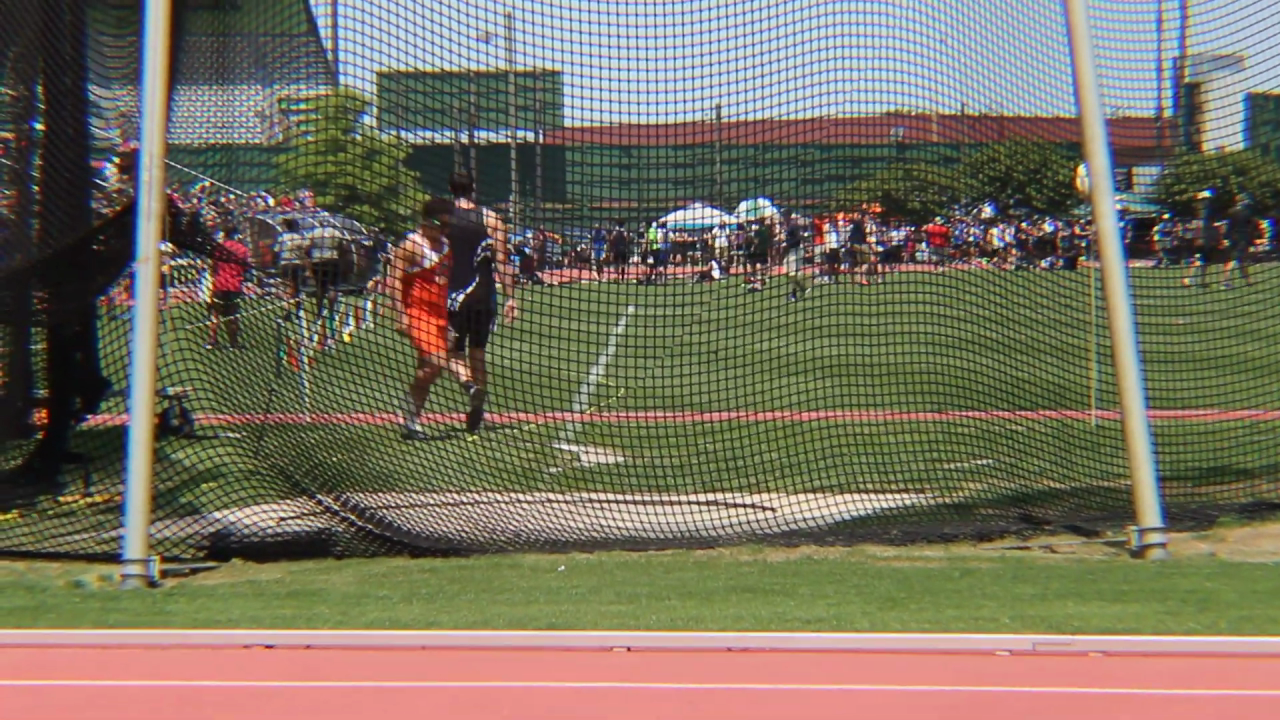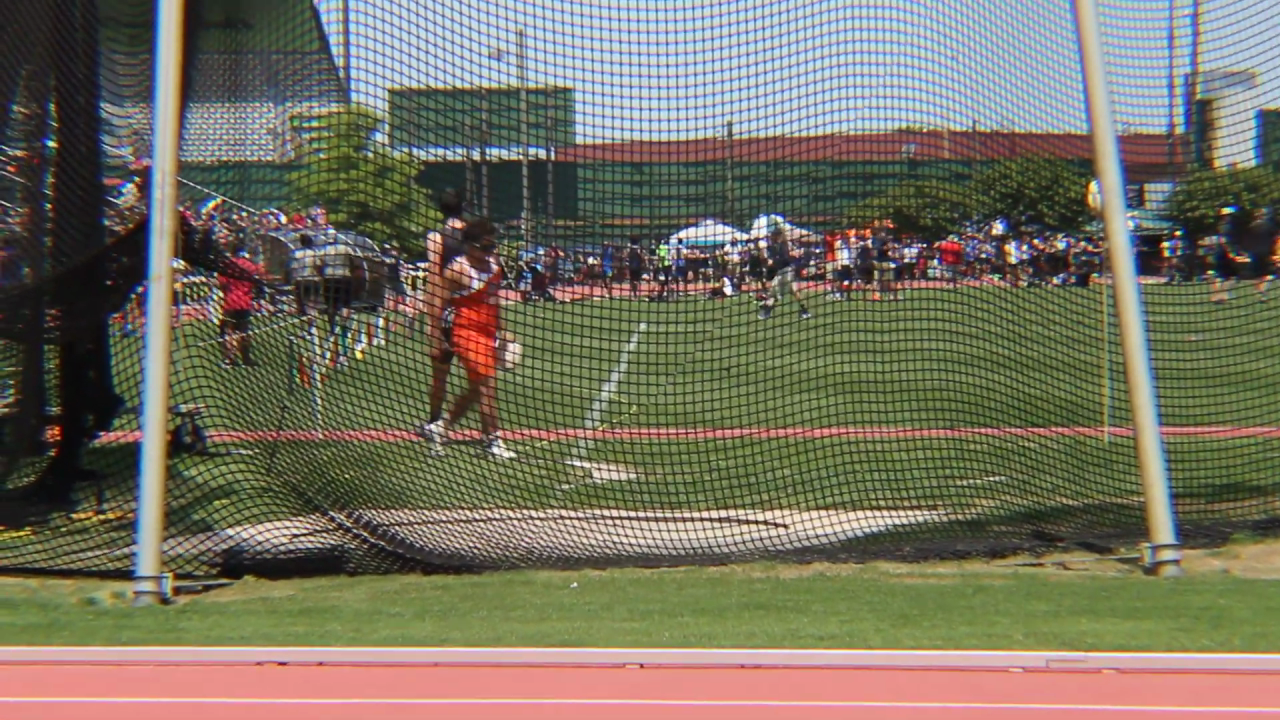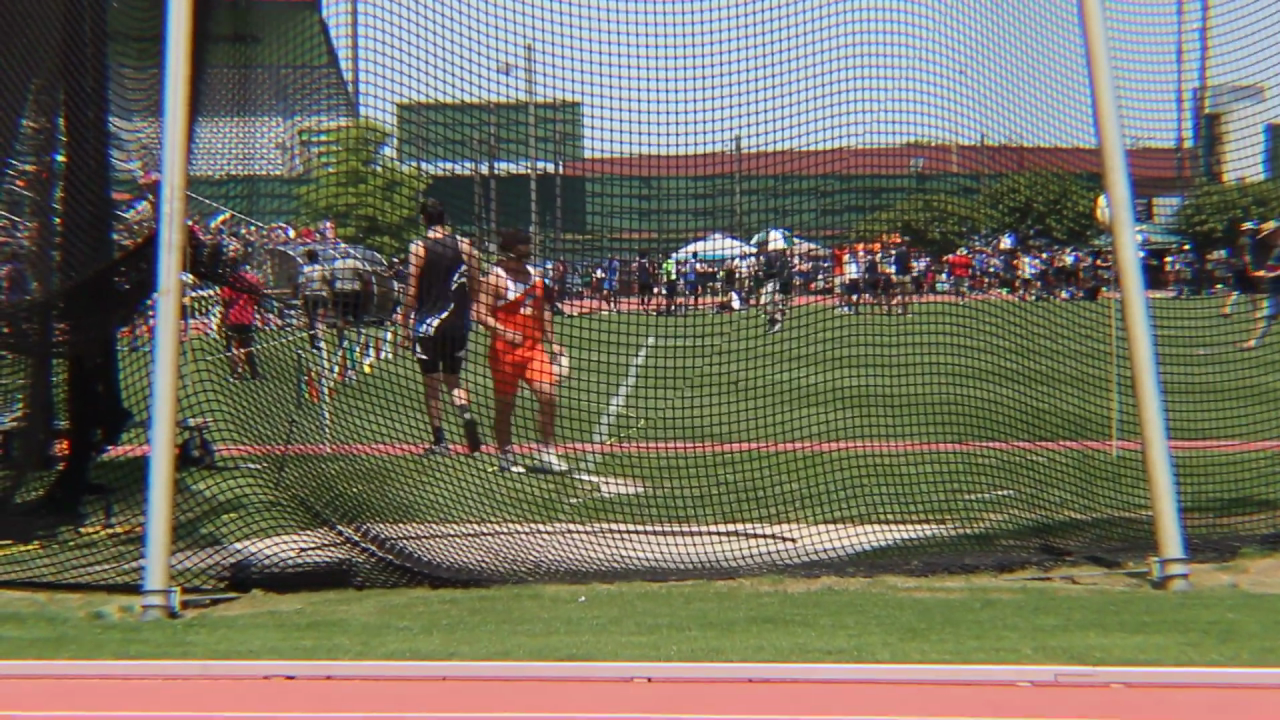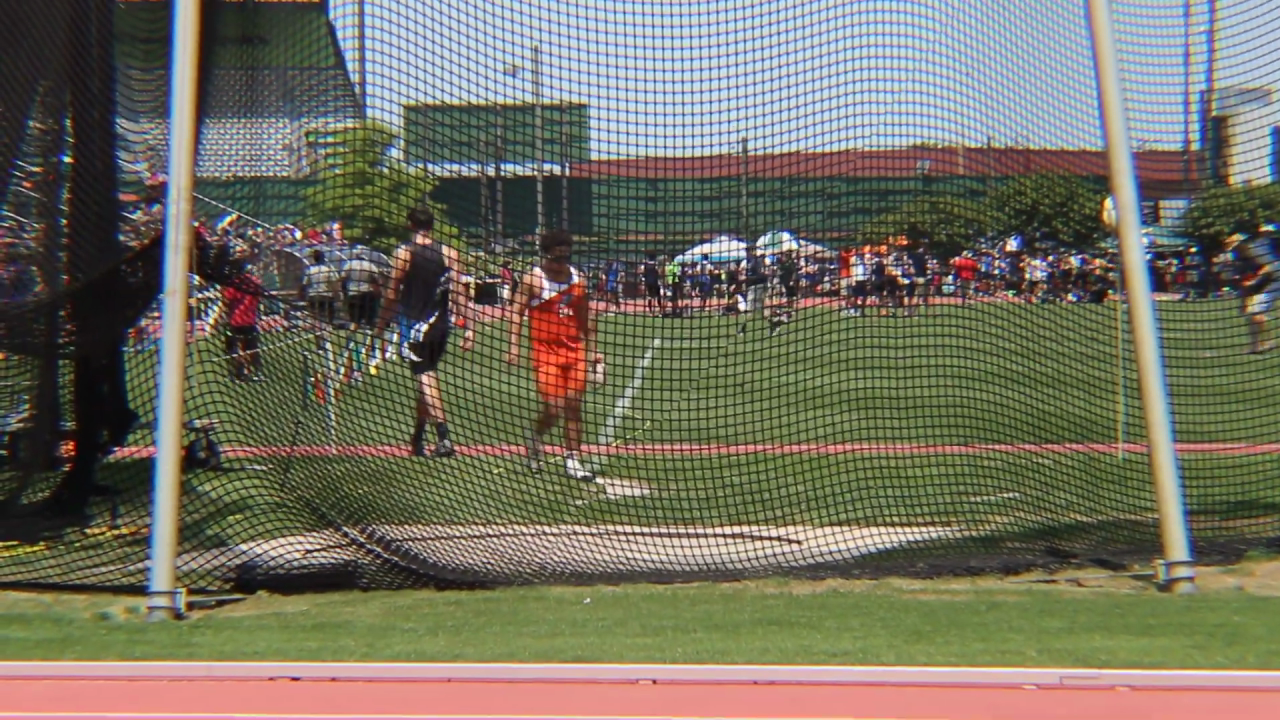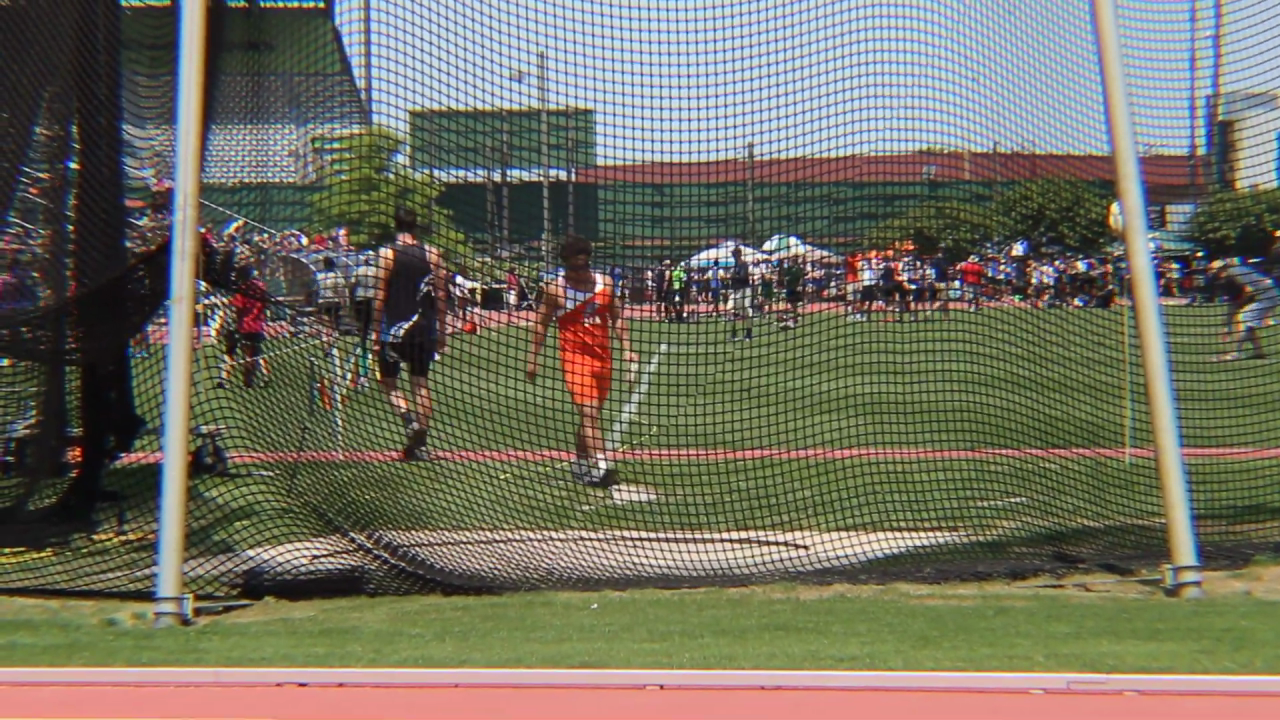
dt=0.3s
person 1, frame 1
right shoulder: (491, 218)
right elbow: (501, 261)
right wrist: (510, 297)
left hip: (455, 298)
right hip: (484, 298)
left knee: (456, 354)
right knee: (478, 355)
left ankle: (473, 390)
right ankle: (476, 413)
person 1, frame 2
left shoulder: (436, 239)
left elbow: (433, 281)
left wrist: (432, 319)
left hip: (447, 316)
left knee: (440, 371)
left ankle: (435, 425)
person 1, frame 3
left shoulder: (419, 247)
right shoulder: (464, 245)
left elbow: (411, 291)
right elbow: (474, 286)
left wrist: (405, 324)
right wrist: (466, 315)
left hip: (428, 325)
right hip: (458, 324)
left knee: (432, 383)
right knee: (453, 379)
left ankle: (439, 441)
right ankle: (468, 418)
person 1, frame 4
left shoulder: (404, 253)
right shoulder: (449, 253)
left elbow: (392, 294)
right elbow: (459, 293)
left wrist: (383, 321)
right wrist: (469, 328)
left hip: (413, 328)
right hip: (439, 328)
left knee: (427, 382)
right knee: (427, 380)
left ankle: (443, 438)
right ankle: (417, 439)
person 1, frame 5
left shoulder: (387, 253)
right shoulder: (431, 253)
left elbow: (380, 296)
right elbow: (441, 294)
left wrist: (376, 331)
right wrist: (441, 330)
left hip: (394, 330)
right hip: (424, 330)
left knee: (389, 383)
right knee: (420, 384)
left ankle: (411, 421)
right ankle: (419, 447)
person 2, frame 1
left shoulder: (444, 244)
right shoulder: (411, 245)
right elbow: (394, 280)
left wrist: (452, 310)
right wrist: (400, 315)
left hip: (440, 315)
right hip: (418, 314)
left knee: (430, 366)
right knee: (434, 364)
left ankle: (413, 418)
right ankle: (411, 407)
person 2, frame 2
left shoulder: (493, 265)
right shoulder: (457, 270)
left wrist: (502, 332)
left hip: (489, 337)
right hip: (470, 337)
left knee: (476, 391)
right knee: (486, 389)
left ankle: (440, 427)
right ankle: (493, 442)
person 2, frame 3
left shoulder: (535, 276)
right shoulder: (495, 279)
right elbow: (483, 315)
left wrist: (552, 343)
right wrist: (504, 332)
left hip: (534, 349)
right hip: (505, 351)
left knee: (549, 398)
right knee: (505, 405)
left ankle: (548, 451)
right ankle: (505, 455)
person 2, frame 4
left shoulder: (578, 278)
right shoulder: (534, 278)
left elbow: (585, 315)
right elbow: (518, 313)
left wrist: (593, 347)
right wrist: (514, 346)
left hip: (575, 350)
right hip: (545, 349)
left knee: (575, 406)
right knee: (553, 407)
left ankle: (573, 460)
right ankle: (536, 439)
person 2, frame 5
left shoulder: (605, 283)
right shoulder: (555, 289)
left elbow: (617, 318)
right elbow: (542, 324)
left wrist: (627, 350)
right wrist: (533, 358)
left hip: (603, 357)
right hip: (575, 358)
left knee: (592, 414)
right knee: (589, 412)
left ankle: (580, 463)
right ankle: (600, 466)
